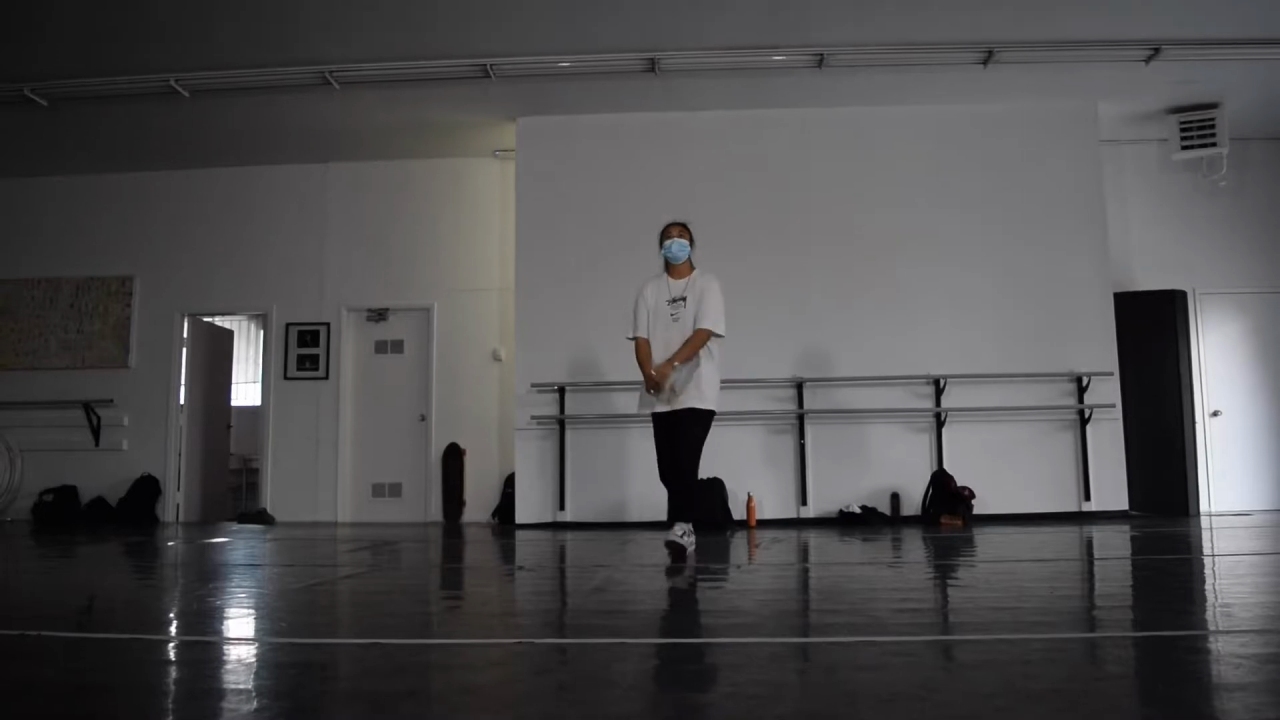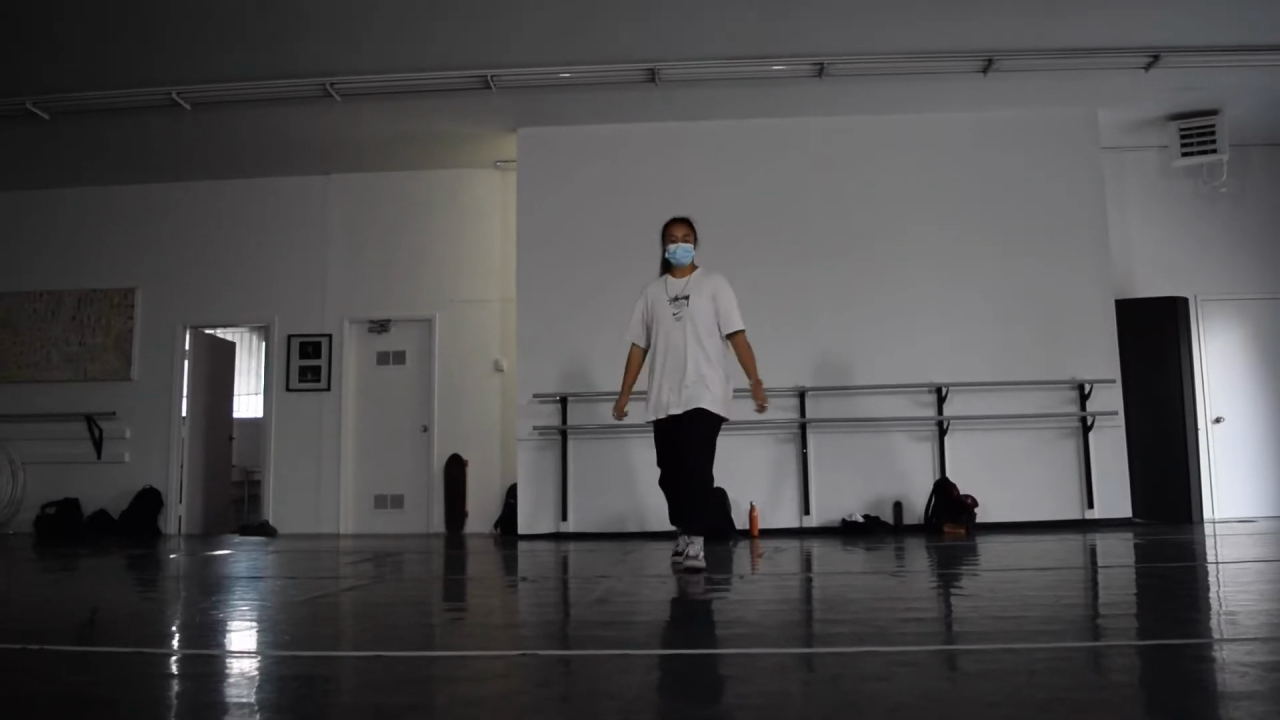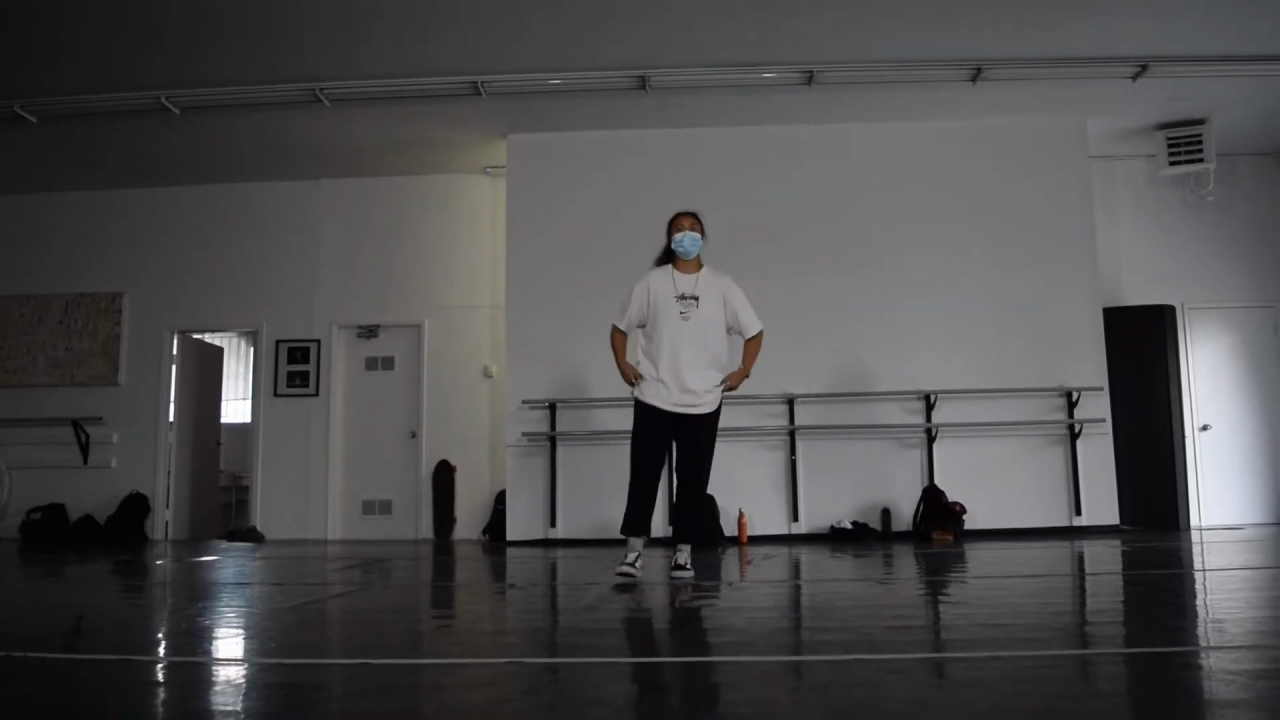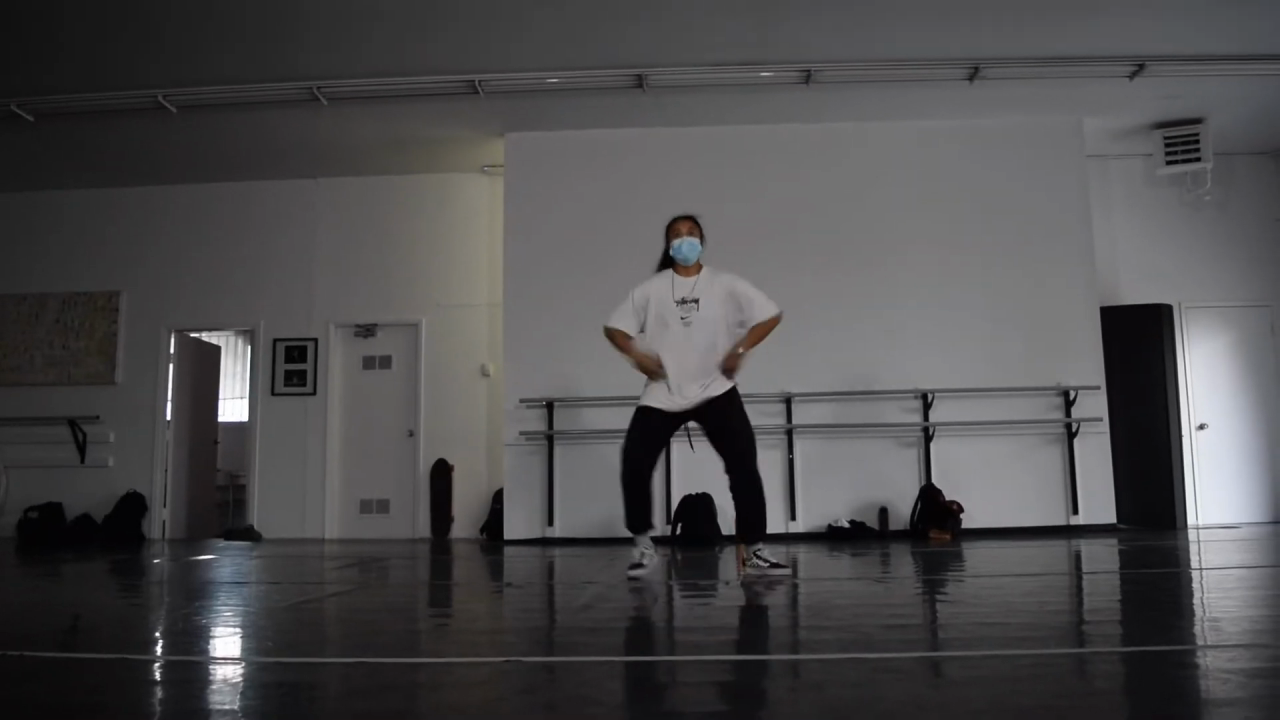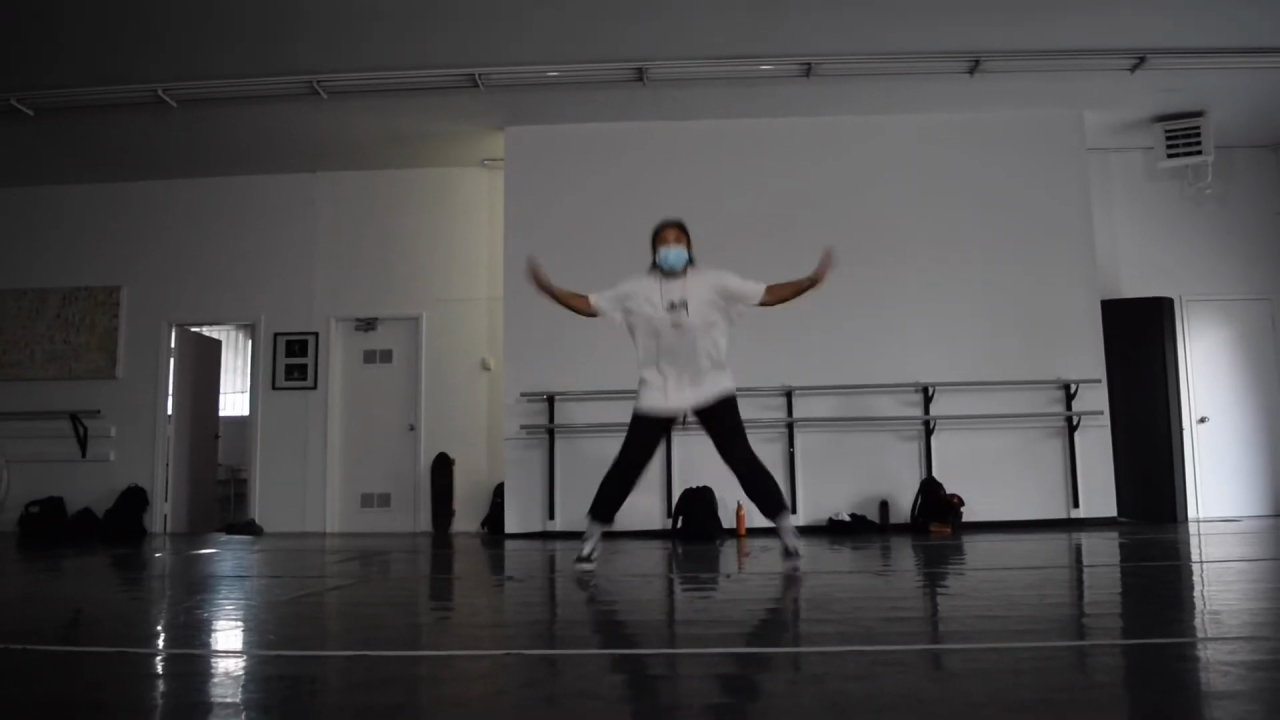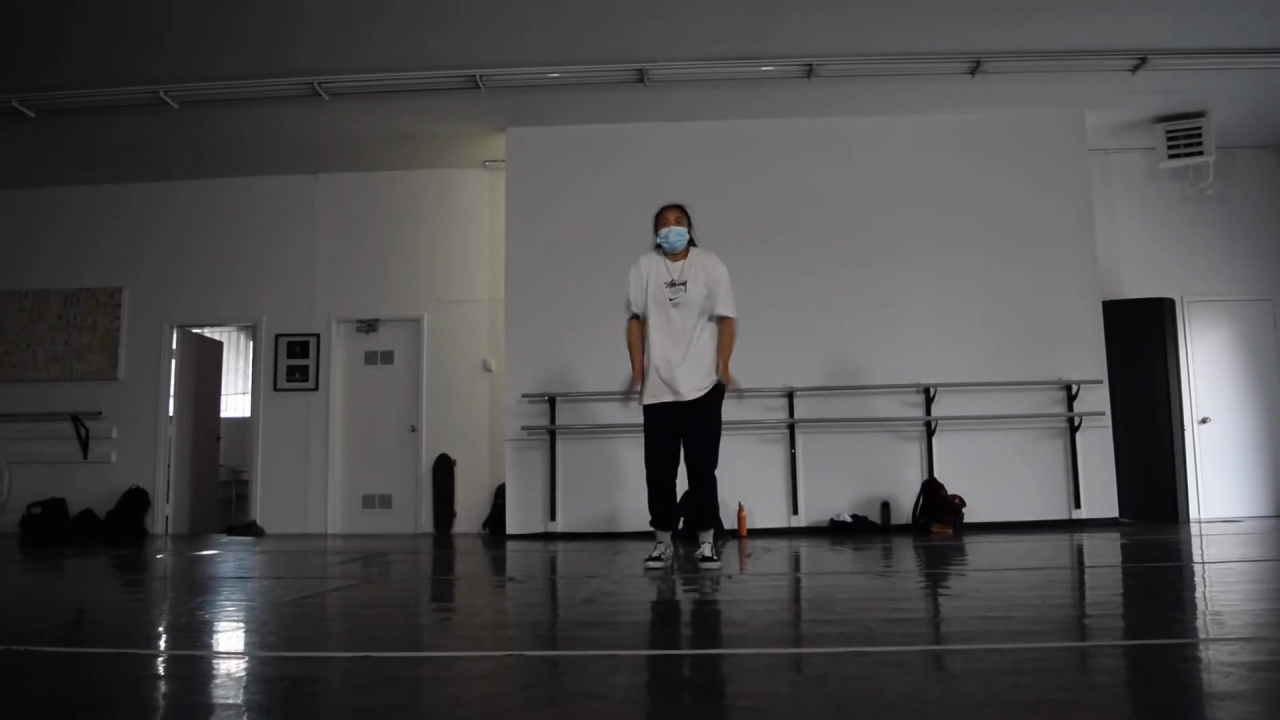
dt=0.5s
person 1, frame 1
left shoulder: (707, 285)
right shoulder: (649, 290)
left elbow: (704, 334)
right elbow: (641, 340)
left wrist: (669, 365)
right wrist: (649, 375)
left hip: (697, 391)
right hip: (662, 395)
left knee: (686, 460)
right knee: (668, 465)
left ankle: (680, 526)
right ankle: (685, 528)
person 1, frame 2
left shoulder: (714, 284)
right shoulder: (652, 292)
left elbow: (737, 335)
right elbow: (638, 347)
left wrist: (755, 381)
right wrist: (624, 394)
left hip: (705, 397)
right hip: (664, 400)
left knee: (696, 468)
right knee: (670, 472)
left ankle: (695, 542)
right ankle: (683, 532)
person 1, frame 3
left shoulder: (721, 285)
right shoulder: (652, 283)
left elbow: (754, 332)
right elbow: (621, 327)
left wrist: (743, 370)
right wrist: (622, 363)
left hip: (703, 399)
right hip: (654, 396)
left knee: (693, 476)
right knee: (644, 469)
left ankle: (683, 550)
right ankle: (634, 547)
person 1, frame 4
left shoulder: (726, 284)
right shoulder: (652, 289)
left elbow: (769, 315)
right elbow: (616, 327)
left wrist: (740, 348)
right wrist: (636, 355)
left hip: (716, 390)
right hip: (664, 393)
left knee: (743, 465)
right knee: (634, 461)
left ankle: (754, 551)
right ankle: (645, 547)
person 1, frame 5
left shoulder: (713, 282)
right shoulder: (637, 290)
left elbow: (766, 294)
right elbow: (590, 305)
left wrist: (812, 281)
right wrist: (547, 287)
left hip: (712, 389)
right hip: (658, 394)
left knee: (741, 459)
right knee: (628, 464)
left ankle: (785, 525)
right ankle: (593, 533)
person 1, frame 6
left shoulder: (708, 263)
right shoulder: (645, 266)
left elbow: (724, 318)
right elbow: (637, 319)
left wrist: (723, 367)
right wrist: (638, 367)
left hip: (703, 385)
right hip: (658, 388)
left knee: (702, 465)
right knee: (659, 466)
left ankle: (706, 541)
right ankle: (663, 541)
